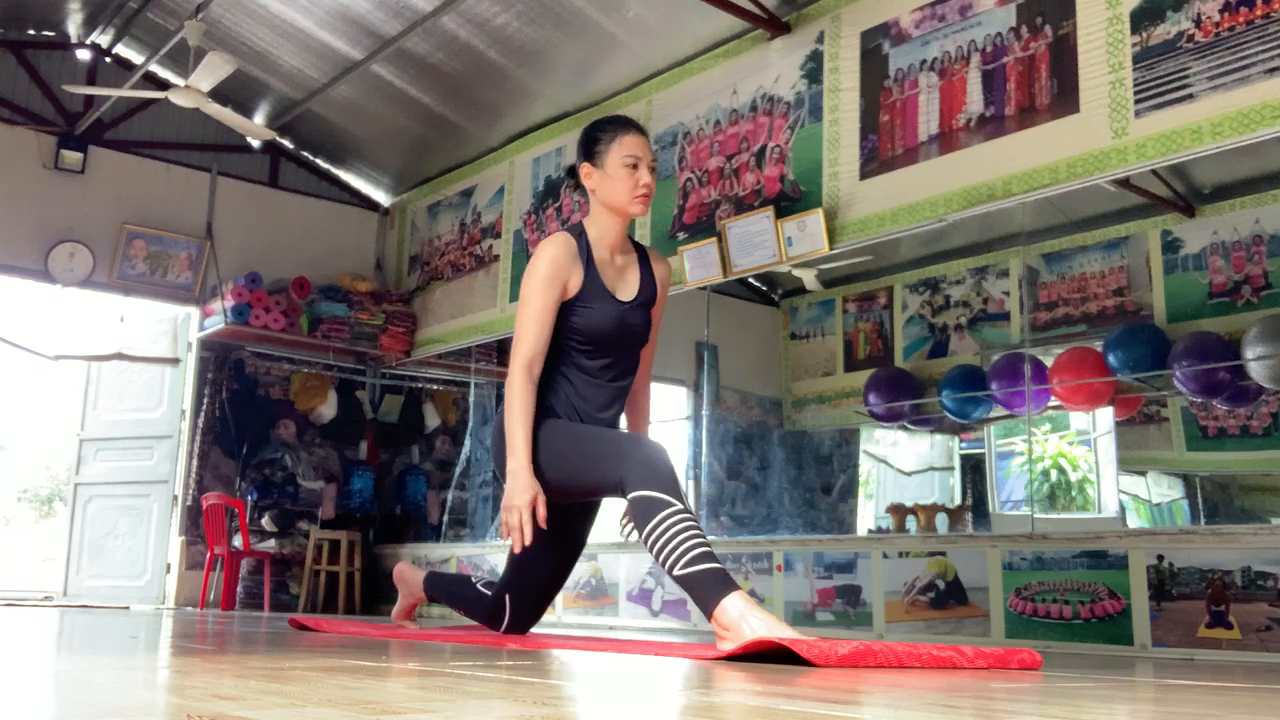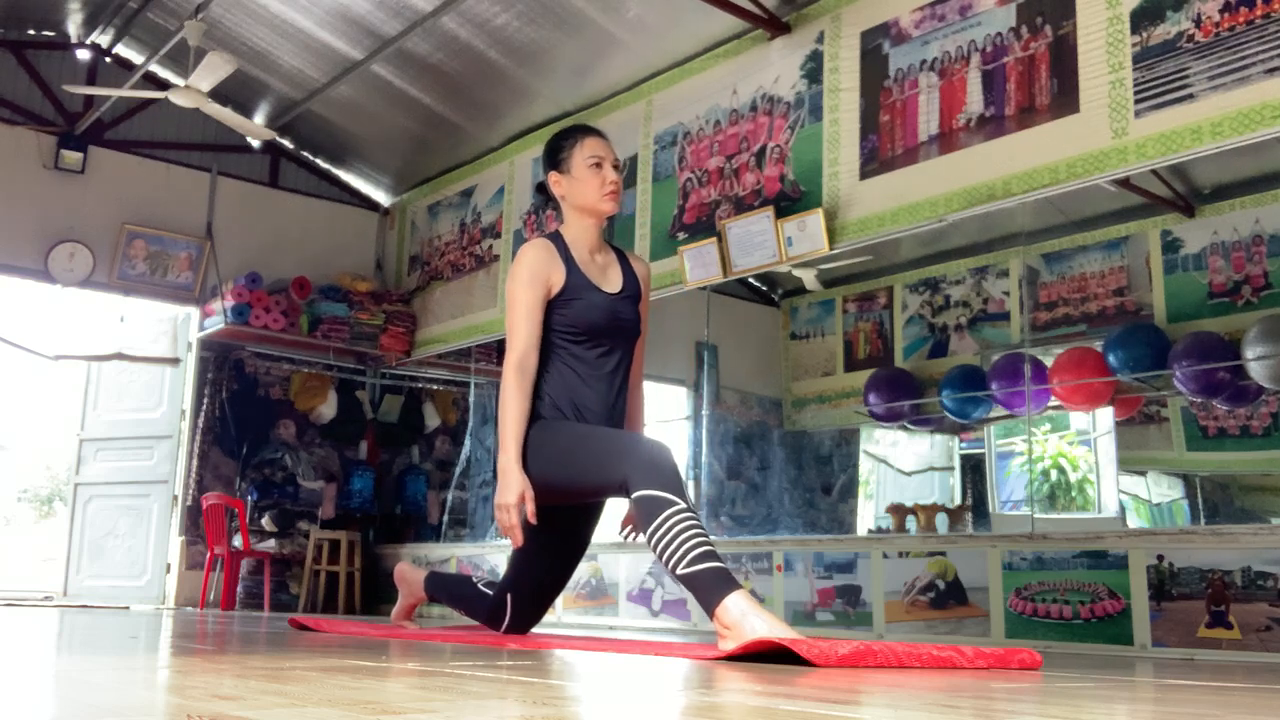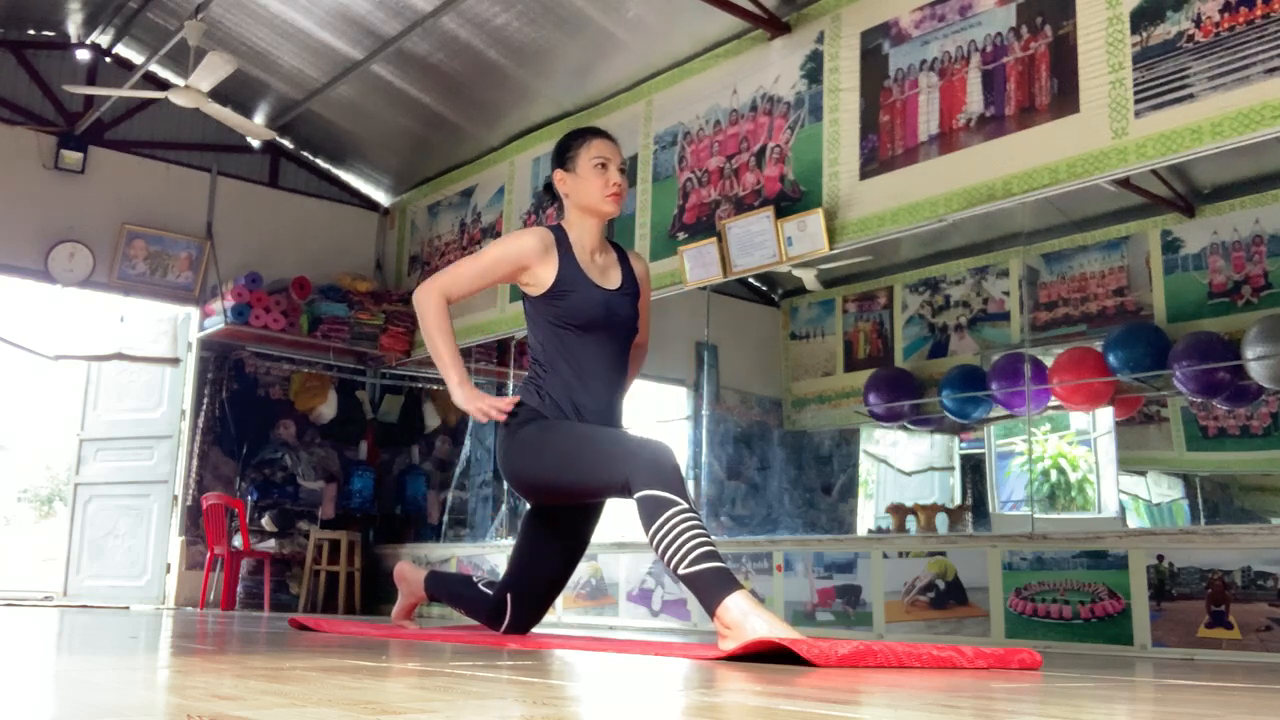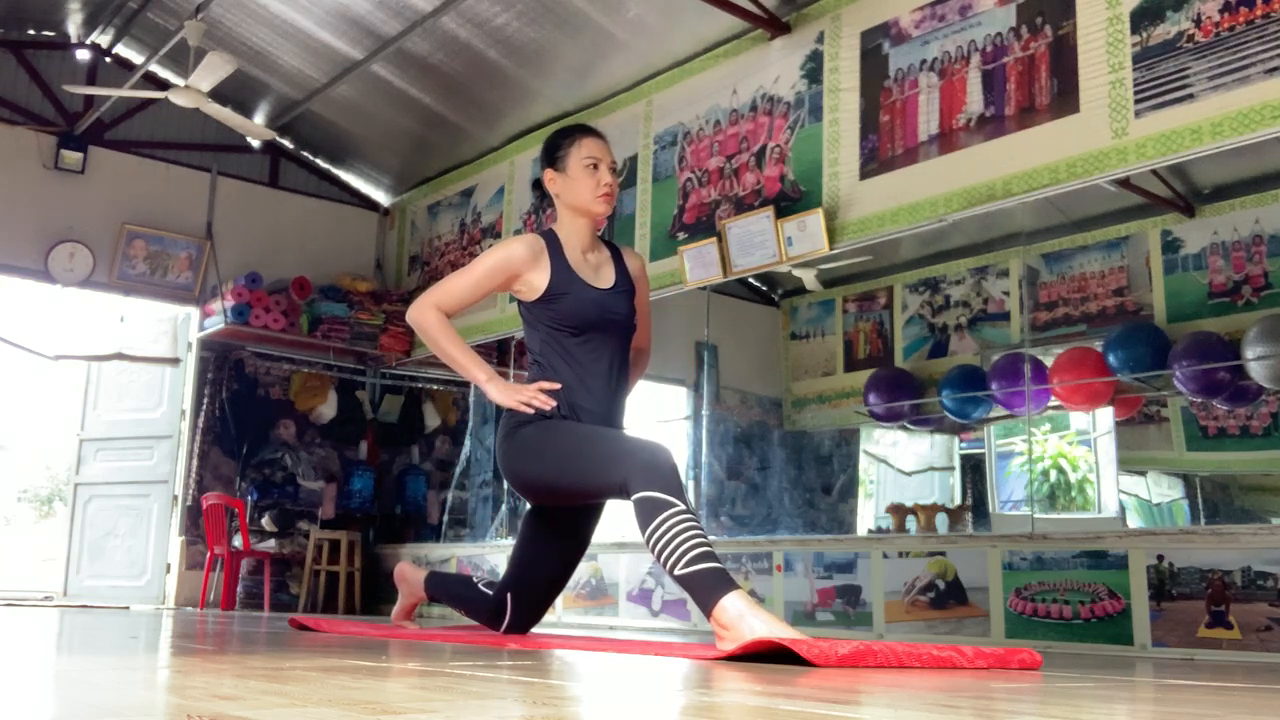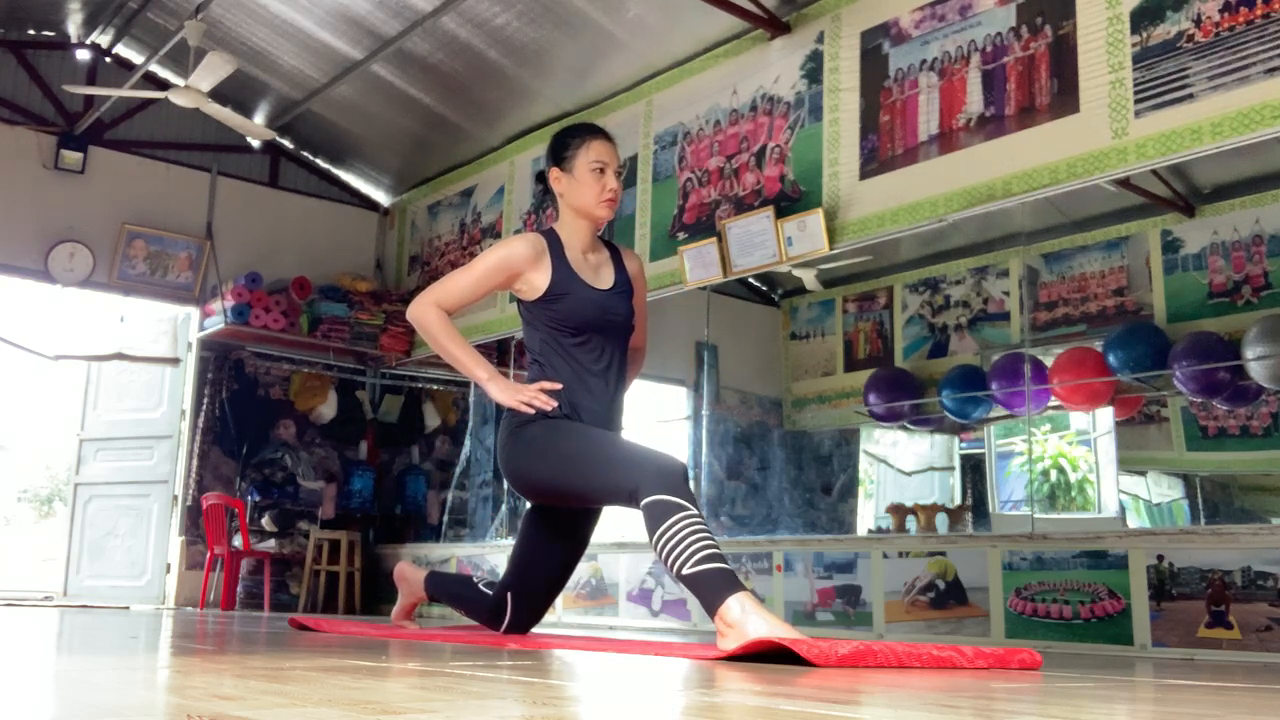
dt=1s
person 1, frame 1
left shoulder: (655, 270)
right shoulder: (559, 253)
right elbow: (524, 367)
left wrist: (639, 489)
right wrist: (518, 471)
left hip: (588, 453)
right hip: (540, 439)
left knee: (511, 614)
right knee: (645, 463)
left ankle: (420, 581)
right ankle: (730, 613)
person 1, frame 2
left shoulder: (635, 271)
right shoulder: (540, 257)
right elbow: (519, 365)
left wrist: (642, 489)
right wrist: (511, 467)
left hip: (588, 460)
right hip: (541, 440)
left knee: (512, 615)
right knee: (650, 459)
left ankle: (422, 582)
right ankle: (731, 611)
person 1, frame 3
left shoulder: (634, 269)
right shoulder: (536, 247)
right elbow: (429, 294)
right wrist: (462, 388)
left hip: (588, 452)
right hip: (535, 438)
left knee: (511, 616)
right knee: (651, 461)
left ankle: (421, 580)
right ankle: (733, 611)
person 1, frame 4
left shoulder: (629, 265)
right shoulder: (528, 254)
left elbow: (639, 349)
right elbow: (424, 311)
left wrist: (607, 397)
right wrist: (492, 383)
left hip: (588, 454)
right hip: (536, 439)
left knee: (511, 615)
right knee: (650, 463)
left ankle: (422, 581)
right ankle: (730, 611)
person 1, frame 5
left shoulder: (627, 266)
right shoulder: (529, 253)
left elbow: (635, 349)
right elbow: (424, 308)
left wrist: (603, 394)
right wrist: (494, 381)
left hip: (588, 452)
right hip: (537, 440)
left knee: (511, 615)
right knee: (661, 474)
left ankle: (422, 581)
right ankle: (735, 612)
